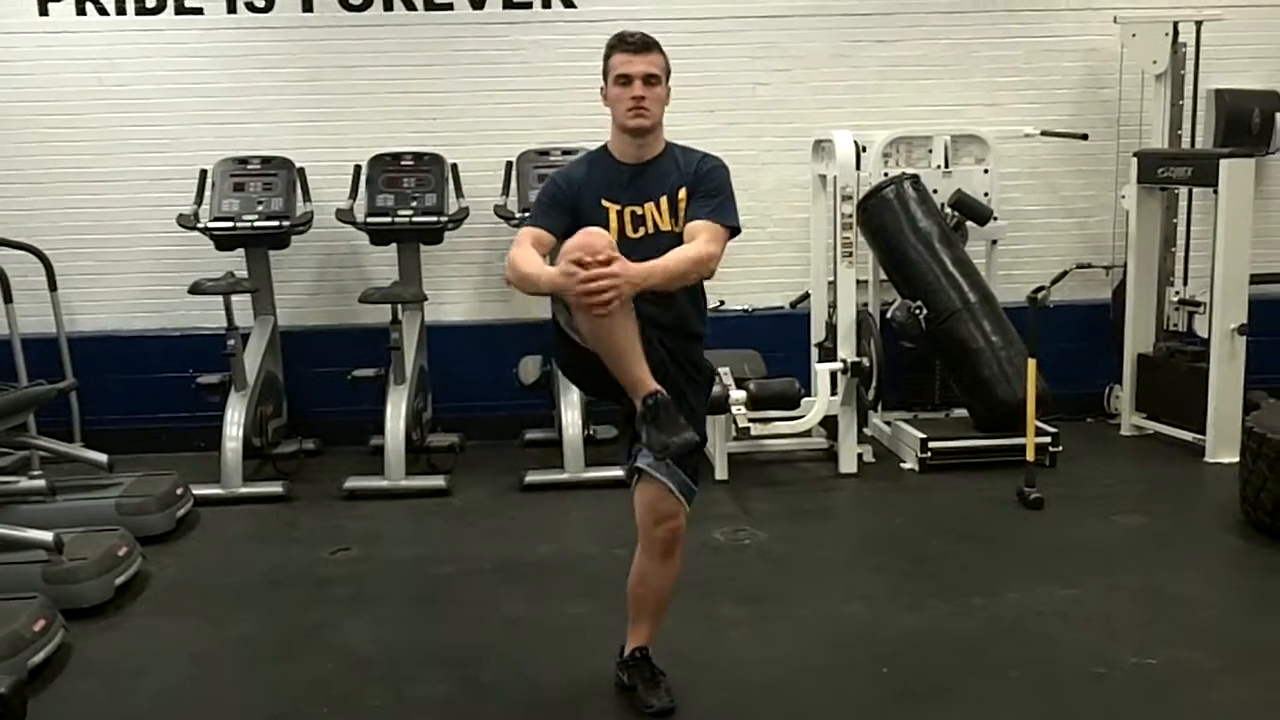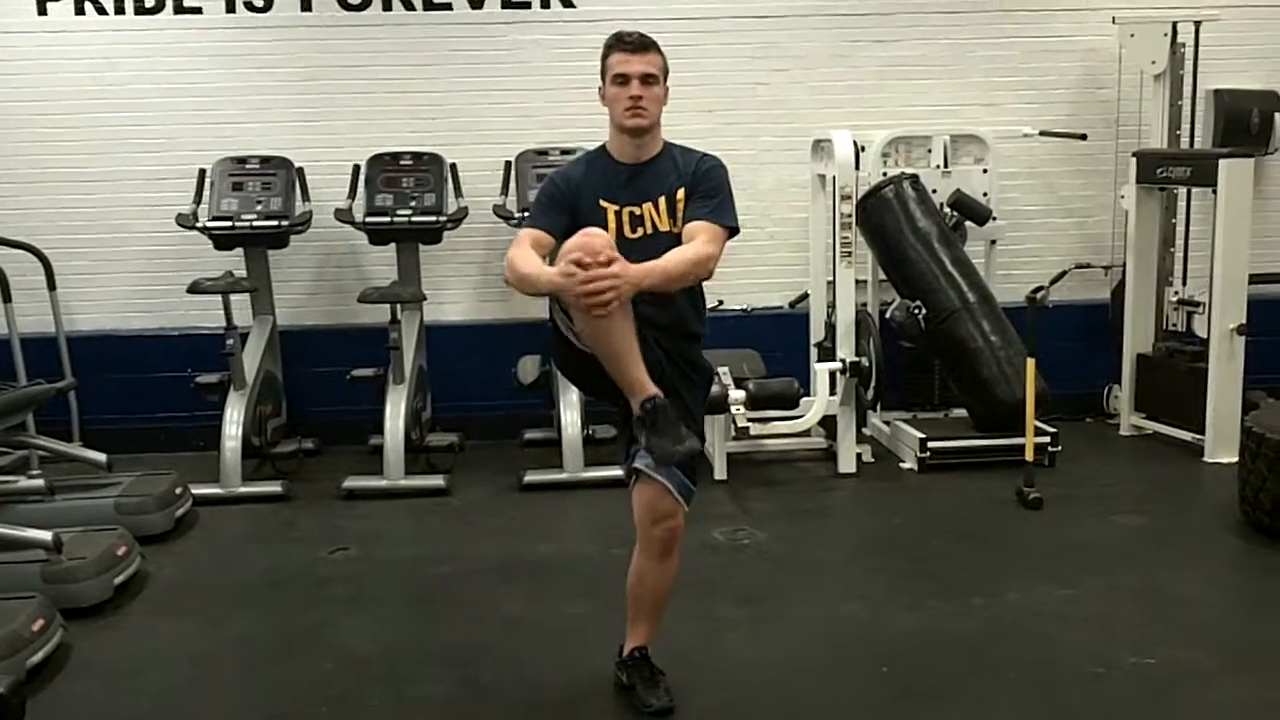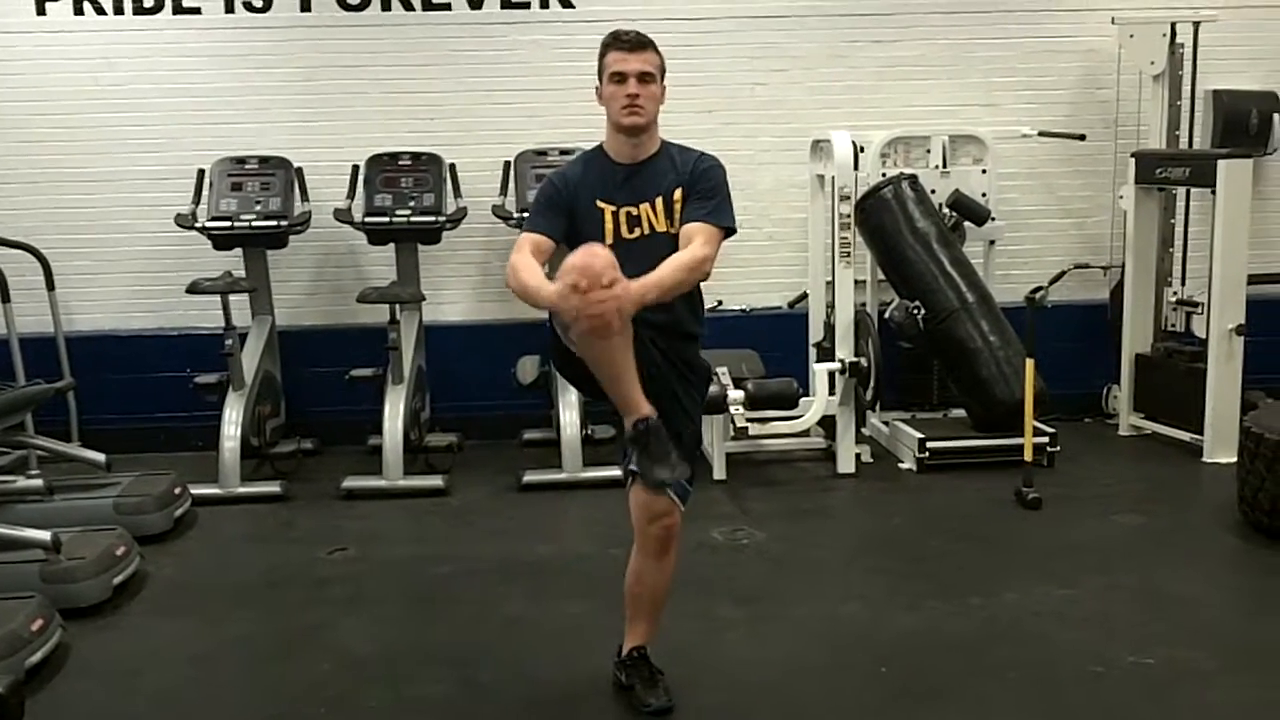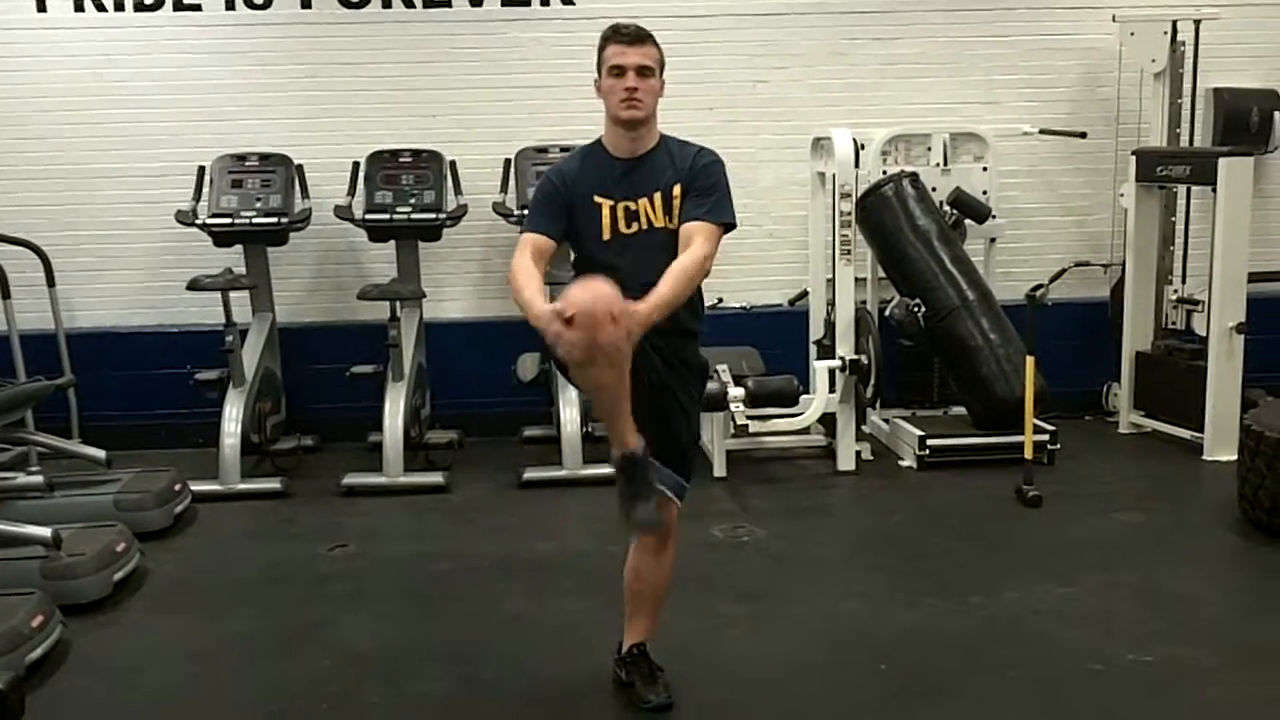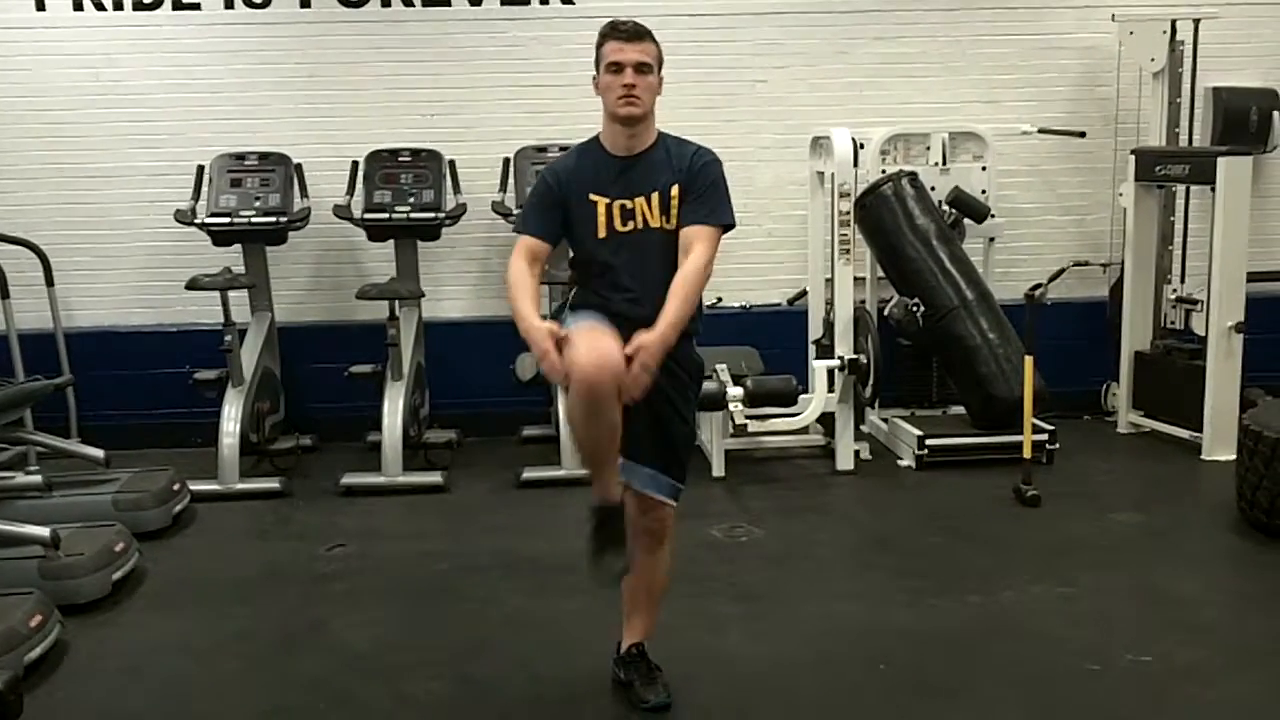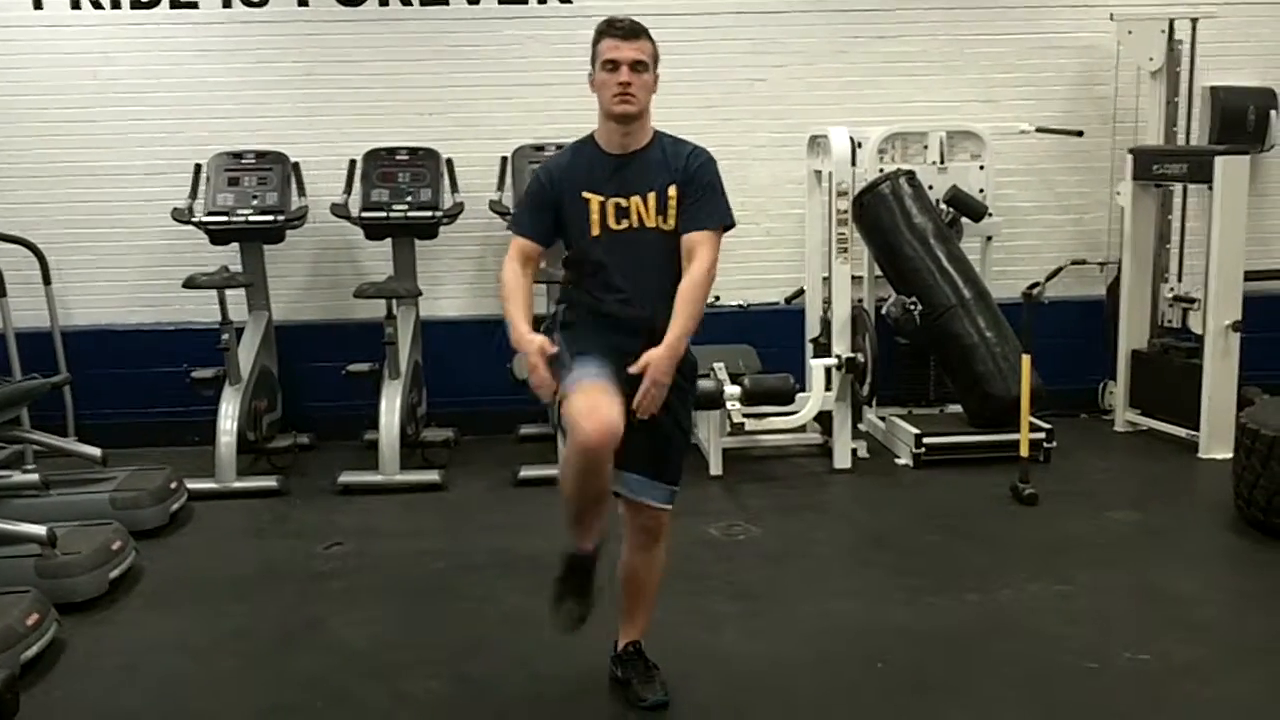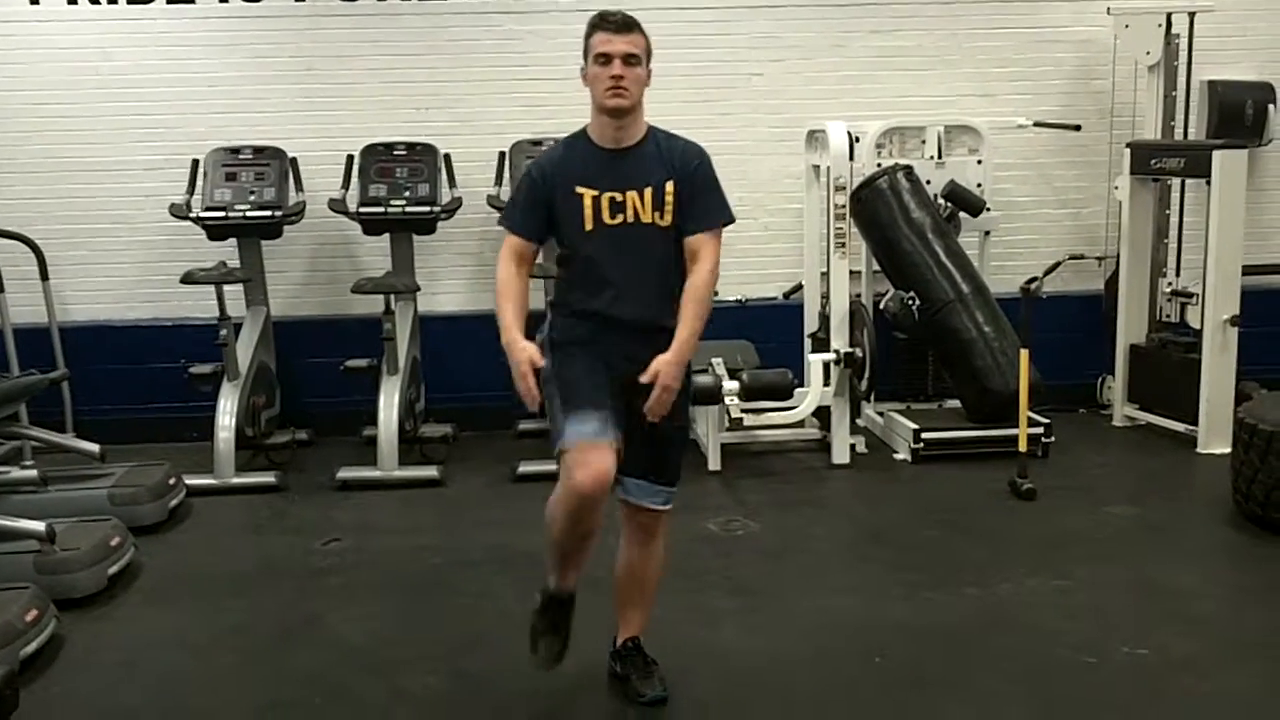
dt=0.1s
person 1, frame 1
left shoulder: (703, 172)
right shoulder: (574, 181)
left elbow: (705, 253)
right elbow: (519, 259)
left wrist: (637, 275)
right wrist: (560, 278)
left hip: (675, 354)
right hip: (597, 349)
left knee: (665, 521)
right knee: (589, 244)
left ankle: (636, 657)
right ankle: (649, 406)
person 1, frame 2
left shoulder: (701, 172)
right shoulder: (573, 181)
left elbow: (704, 253)
right elbow: (518, 258)
left wrist: (634, 275)
right wrist: (556, 276)
left hip: (674, 353)
right hip: (595, 348)
left knee: (663, 520)
right knee: (589, 246)
left ankle: (635, 657)
right ankle: (647, 414)
person 1, frame 3
left shoulder: (698, 171)
right shoulder: (570, 182)
left elbow: (700, 256)
right elbow: (521, 265)
left wrist: (634, 293)
right wrist: (558, 294)
left hip: (671, 354)
right hip: (594, 351)
left knee: (661, 519)
right knee: (590, 262)
left ankle: (634, 656)
right ankle: (644, 425)
person 1, frame 4
left shoulder: (698, 167)
right shoulder: (569, 177)
left elbow: (697, 253)
right elbow: (527, 259)
left wrist: (648, 312)
right wrist: (543, 312)
left hip: (669, 350)
right hip: (602, 338)
left knee: (663, 513)
left ankle: (634, 653)
right ankle: (627, 453)
person 1, frame 5
left shoulder: (696, 166)
right shoulder: (566, 175)
left elbow: (697, 260)
right elbow: (523, 262)
left wrist: (659, 338)
right wrist: (533, 326)
left hip: (667, 355)
right hip: (596, 337)
left knee: (656, 514)
right knee: (594, 362)
left ankle: (632, 652)
right ankle: (608, 503)
person 1, frame 6
left shoulder: (691, 166)
right shoulder: (560, 173)
left elbow: (700, 262)
right elbow: (519, 261)
left wrist: (670, 349)
right wrist: (522, 333)
left hip: (660, 359)
right hip: (587, 339)
left knee: (650, 516)
right knee: (595, 431)
left ankle: (629, 651)
right ankle: (581, 551)
person 1, frame 7
left shoulder: (685, 162)
right shoulder: (553, 168)
left elbow: (702, 263)
right elbow: (514, 259)
left wrist: (678, 354)
right wrist: (514, 338)
left hip: (658, 361)
right hip: (580, 345)
left knee: (647, 515)
right knee: (588, 478)
left ankle: (628, 647)
right ankle: (560, 584)
